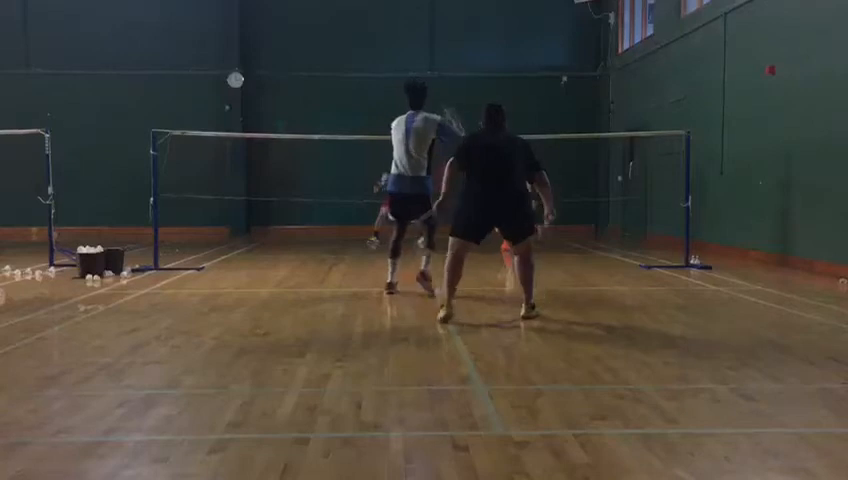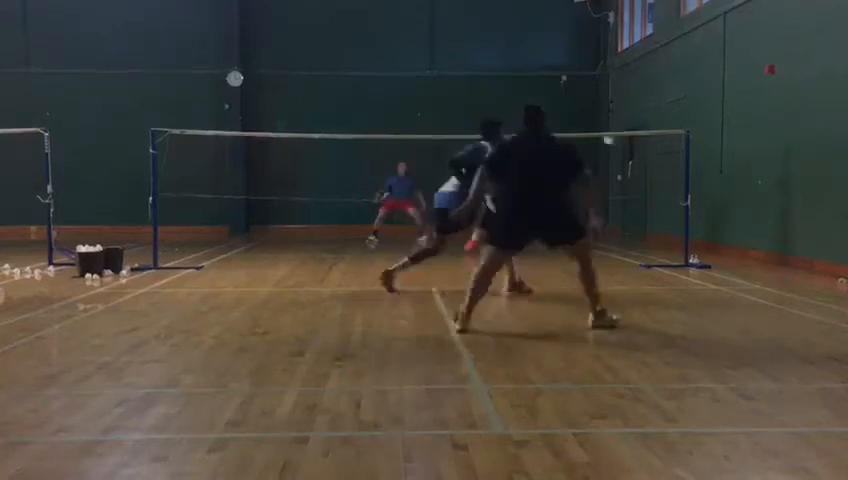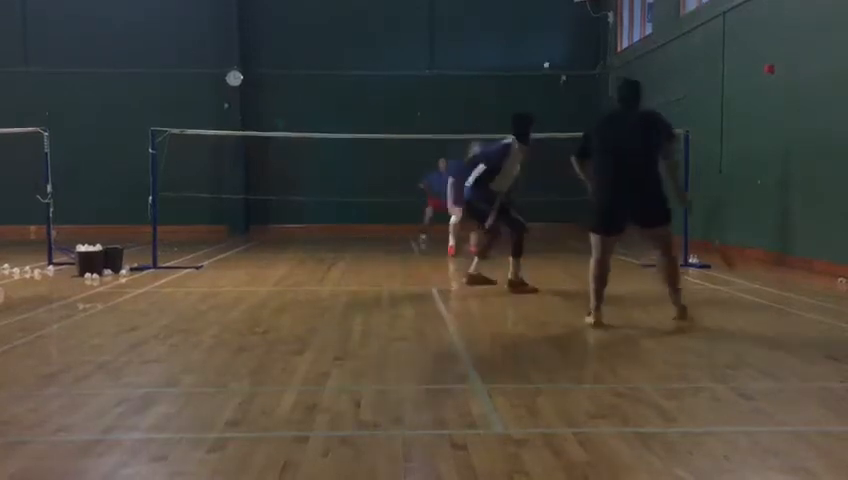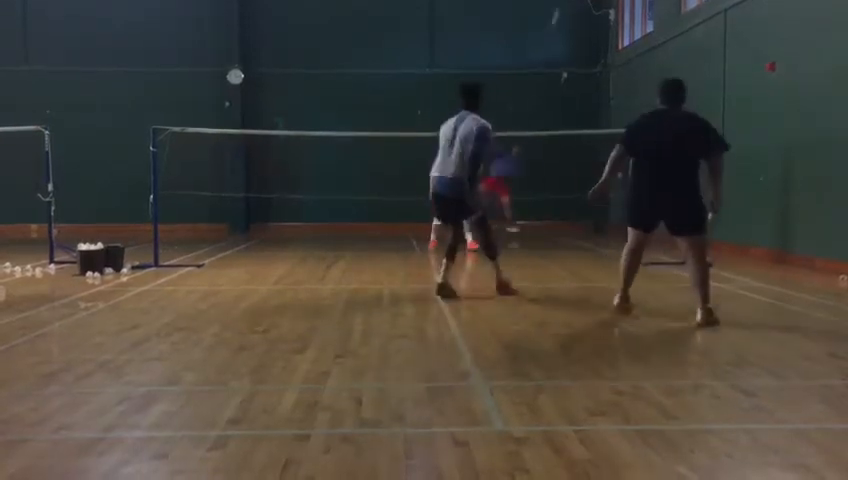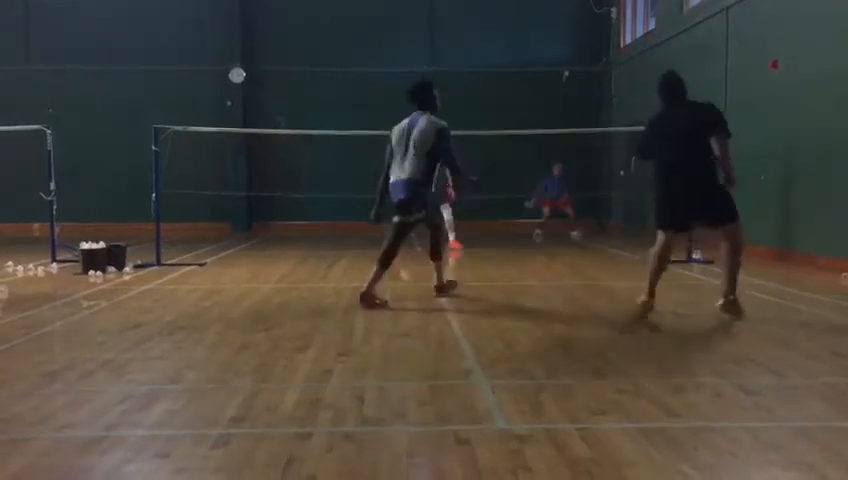
dt=0.5s
person 1, frame 1
left shoulder: (472, 141)
right shoulder: (520, 145)
left elbow: (454, 165)
right elbow: (540, 178)
left wrist: (444, 196)
right wrist: (549, 205)
left hip: (476, 204)
right hip: (514, 205)
left knee: (455, 253)
right knee: (523, 253)
left ankle: (447, 306)
right ankle: (528, 305)
person 1, frame 2
left shoulder: (509, 148)
right shoulder: (561, 149)
left elbow: (485, 173)
right elbow: (582, 181)
left wrist: (471, 202)
right wrist: (591, 212)
left hip: (515, 213)
right hip: (555, 213)
left knee: (488, 265)
right knee: (584, 258)
left ankle: (464, 317)
right ankle: (597, 314)
person 1, frame 3
left shoulder: (601, 125)
right shoulder: (652, 120)
left elbow: (578, 159)
right elbow: (665, 150)
left wrist: (592, 183)
right wrist: (676, 184)
left hip: (608, 194)
right hip: (646, 191)
left knee: (601, 252)
right knee: (665, 247)
left ankle: (595, 311)
right ankle: (678, 304)
person 1, frame 4
left shoulder: (643, 123)
right shoulder: (698, 125)
left elbow: (621, 152)
right elbow: (715, 159)
left wrist: (605, 181)
right wrist: (716, 193)
left hip: (643, 193)
right hip: (682, 196)
left knee: (635, 243)
right knee: (696, 252)
left ankle: (623, 295)
right ankle: (704, 309)
person 1, frame 5
left shoulder: (655, 124)
right shoulder: (706, 112)
left elbow: (644, 153)
right elbow: (720, 145)
right wrist: (729, 173)
left hip: (669, 191)
right hip: (705, 188)
left knee: (664, 242)
right knee: (733, 238)
left ankle: (648, 295)
right ankle: (728, 297)
person 2, frame 1
left shoulder: (396, 123)
right shoulder: (433, 121)
right elbow: (457, 139)
right wrist: (454, 123)
left hip: (397, 183)
right hip: (420, 183)
left knee: (399, 231)
right knee: (431, 227)
left ankle: (391, 281)
right ankle: (425, 271)
person 2, frame 2
left shoulder: (489, 152)
right shoulder: (482, 148)
right elbow: (456, 162)
right wrist: (469, 185)
left hip: (446, 201)
right hip: (458, 200)
left knee: (435, 247)
left ankle: (392, 272)
right ankle: (513, 281)
person 2, frame 3
left shoulder: (518, 151)
right shoulder: (508, 146)
left elbow: (503, 184)
right elbow: (475, 159)
left hip: (481, 195)
right hip: (478, 195)
left knee: (493, 231)
right knee: (518, 227)
left ankle: (473, 273)
right ankle: (515, 280)
person 2, frame 4
left shoulder: (447, 125)
right shoulder: (481, 126)
right elbow: (475, 161)
right wrist: (470, 191)
left hip: (438, 184)
right hip: (458, 186)
left knee: (457, 234)
right knee: (484, 230)
left ankle: (443, 281)
right ankle: (500, 280)
person 2, frame 5
left shoulder: (398, 128)
right shoulder: (437, 127)
left elbow: (387, 169)
right elbow: (449, 164)
left wrist: (378, 204)
right wrist: (470, 179)
left hip: (397, 187)
right hip: (415, 189)
left knee: (437, 227)
right knee: (396, 239)
left ankle: (441, 283)
right ankle: (369, 290)
